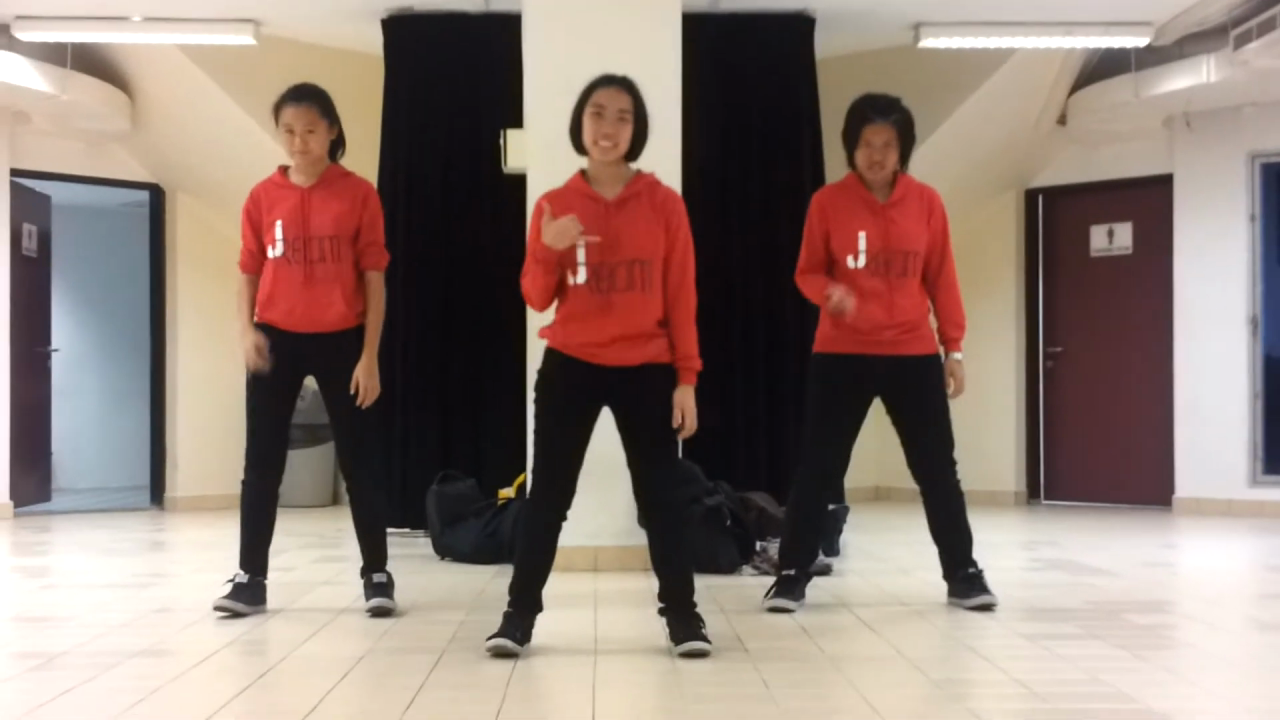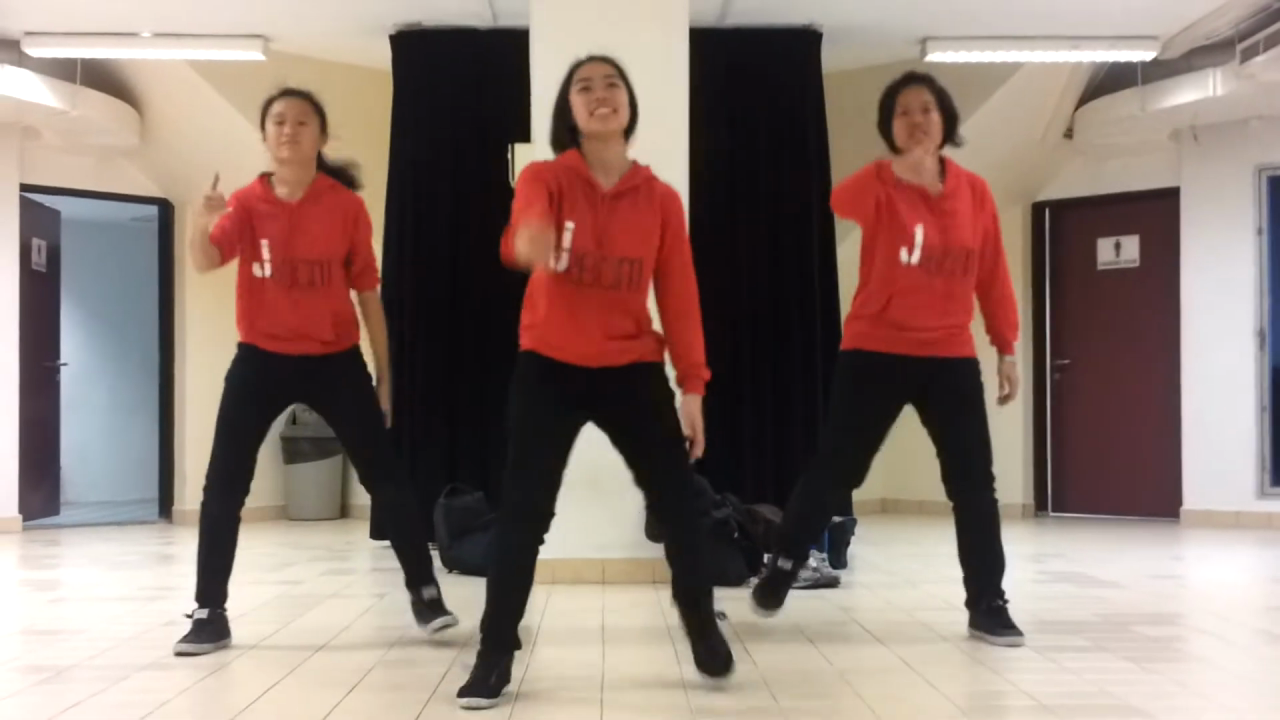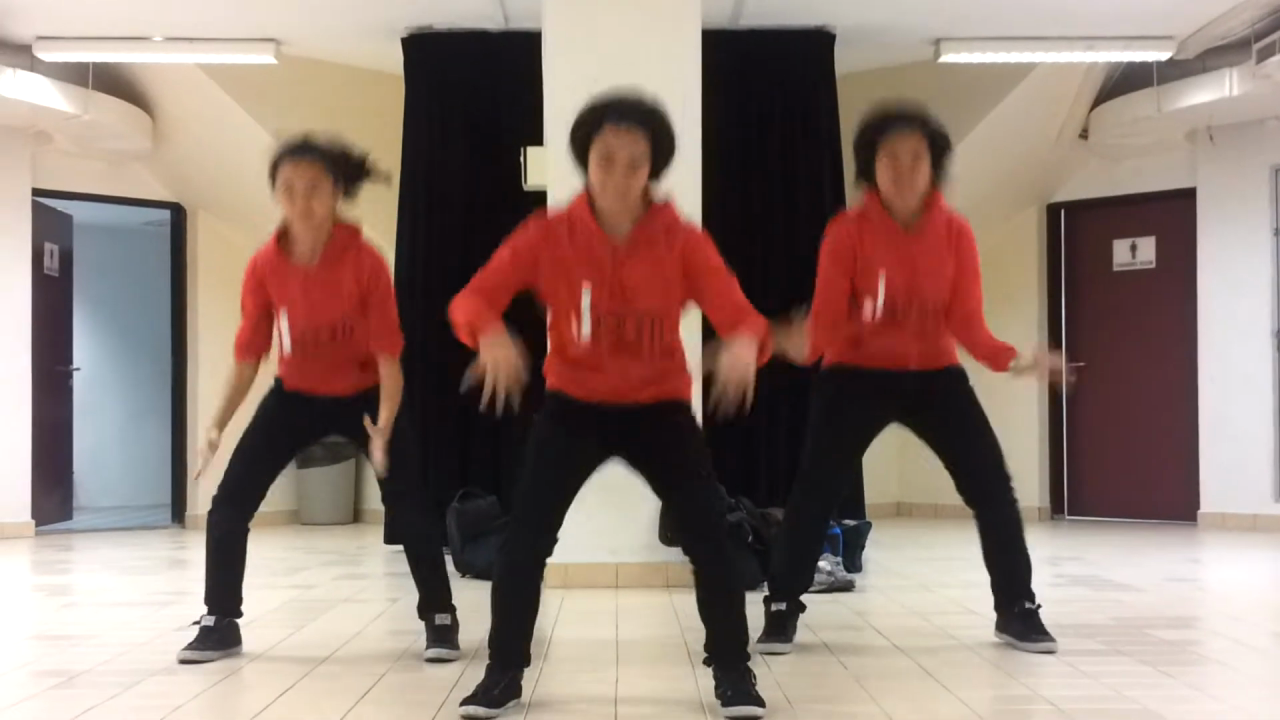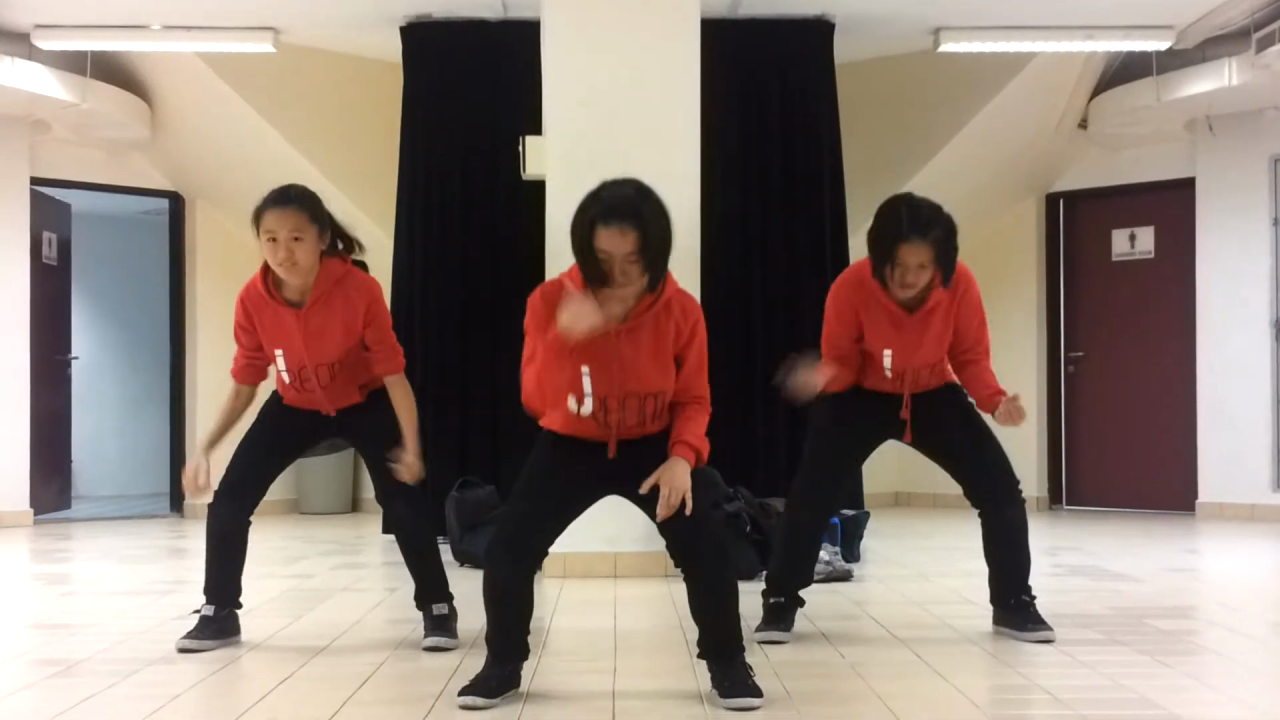
dt=0.7s
person 1, frame 1
left shoulder: (665, 205)
right shoulder: (554, 206)
left elbow: (681, 297)
right elbow: (538, 297)
left wrist: (687, 377)
right wrist: (548, 252)
left hip: (647, 371)
right hip: (570, 367)
left knee: (660, 495)
right knee: (549, 492)
left ankle: (682, 611)
right ankle: (520, 611)
person 1, frame 2
left shoulder: (661, 199)
right shoulder: (544, 179)
left elbow: (678, 292)
right elbow: (521, 230)
left wrist: (695, 384)
right wrist: (527, 242)
left hip: (632, 371)
right hip: (548, 368)
left knee: (678, 500)
right knee: (523, 513)
left ankle: (701, 624)
right ankle: (494, 655)
person 1, frame 3
left shoulder: (682, 239)
right shoulder: (550, 233)
left elbow: (738, 313)
right elbow: (473, 297)
left wrist: (747, 343)
right wrist: (489, 334)
left hip: (659, 411)
right hip: (573, 408)
left knee: (709, 535)
right knee: (525, 538)
person 1, frame 4
left shoulder: (681, 310)
right shoulder: (551, 301)
left elbow: (693, 400)
right elbow: (536, 399)
left wrist: (683, 456)
right wrist: (564, 335)
left hip: (653, 446)
right hip: (572, 446)
left knee: (705, 546)
right knee: (507, 551)
left ankle: (727, 662)
right ankle: (503, 663)
person 2, frame 1
left shoulder: (926, 202)
right shoulder: (828, 202)
left elbow: (941, 277)
right elbow: (807, 271)
left wrist: (953, 346)
right wrist: (831, 293)
left hip: (915, 355)
right hip: (841, 355)
left knee: (937, 466)
right knee: (817, 466)
left ankle: (962, 572)
right ankle: (791, 573)
person 2, frame 2
left shoulder: (975, 191)
right shoulder: (881, 184)
left elbow: (993, 275)
right elbow: (846, 203)
left wrist: (1006, 348)
right wrist: (899, 170)
left hip: (951, 359)
right hip: (874, 352)
left knee: (974, 481)
right knee: (836, 469)
left ankle: (987, 603)
right ankle: (785, 562)
person 2, frame 3
left shoulder: (955, 232)
right shoulder: (844, 235)
left elbow: (969, 330)
right elbow: (828, 324)
left wrist: (1014, 361)
right wrist: (805, 342)
left hip: (933, 376)
right hip: (854, 376)
left knee: (992, 484)
right knee: (815, 486)
left ankle: (1017, 610)
right ankle: (781, 609)
person 2, frame 4
left shoulder: (959, 283)
right shoulder: (851, 288)
left elbow: (972, 356)
right elbow: (841, 365)
left wrist: (995, 400)
right wrist: (823, 376)
left hip: (932, 394)
right hip: (861, 397)
left knee: (999, 488)
right knee: (813, 491)
left ankle: (1013, 602)
right ankle: (780, 600)
person 3, frame 1
left shoulder: (359, 195)
right shoulder: (262, 197)
left elbow: (374, 280)
right elbow: (247, 275)
left wrist: (370, 356)
right wrist: (247, 330)
left hip: (341, 343)
right hip: (276, 341)
left knee: (357, 461)
right knee: (262, 463)
left ankle: (377, 575)
right ankle: (251, 578)
person 3, frame 2
left shoulder: (347, 207)
right shoulder: (247, 202)
left elbow: (368, 294)
right elbow: (203, 261)
left wrist: (384, 377)
right wrist: (202, 224)
left hip: (335, 361)
right hip: (262, 360)
left knee: (384, 479)
right knee: (222, 485)
left ankle: (425, 592)
right ankle: (209, 613)
person 3, frame 3
left shoulder: (366, 263)
right shoulder: (264, 267)
left elbow: (389, 359)
right elbow: (247, 358)
left wrist: (385, 428)
right wrist: (218, 423)
left hip: (363, 397)
right hip: (295, 398)
left knee: (408, 507)
right knee: (229, 504)
left ankle: (441, 621)
right ankle: (220, 624)
person 3, frame 4
left shoulder: (359, 290)
right shoulder: (252, 300)
left elbow: (393, 374)
right elbow: (243, 387)
left wrist: (411, 445)
right wrist: (203, 449)
left hip: (366, 404)
right hip: (293, 407)
left knee: (403, 502)
right knee: (229, 500)
left ankle: (437, 609)
right ankle: (219, 612)
